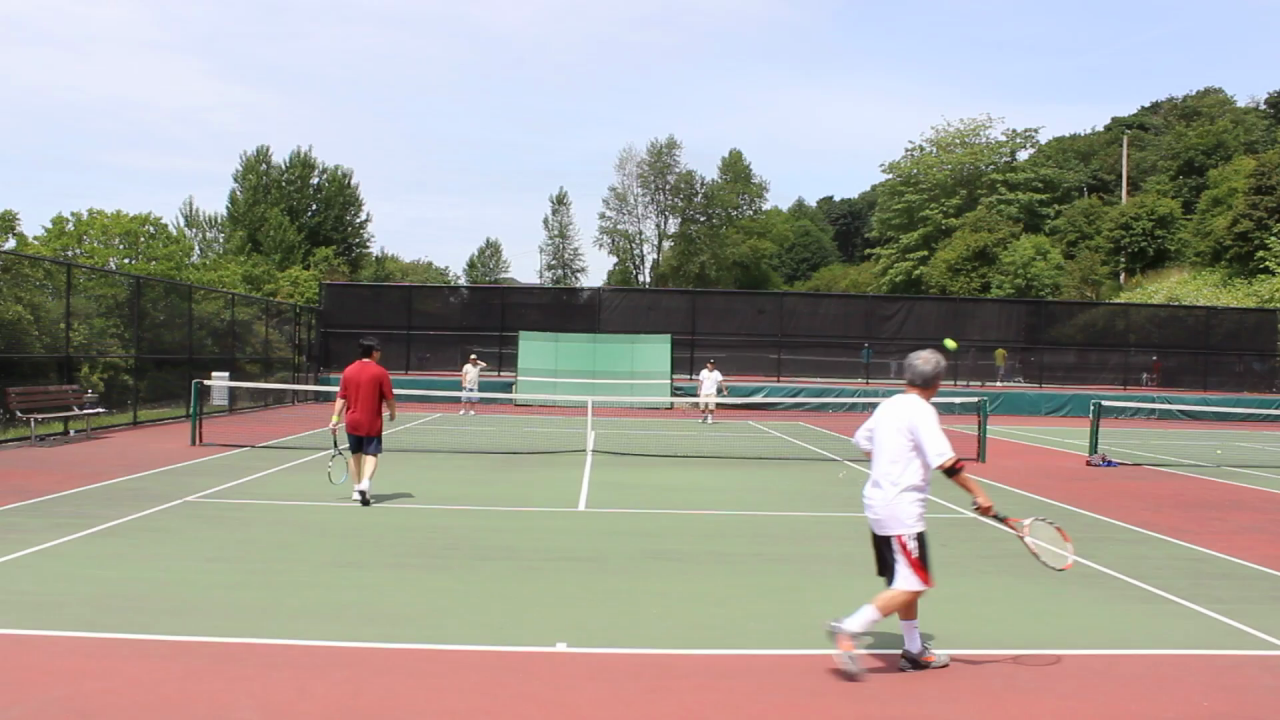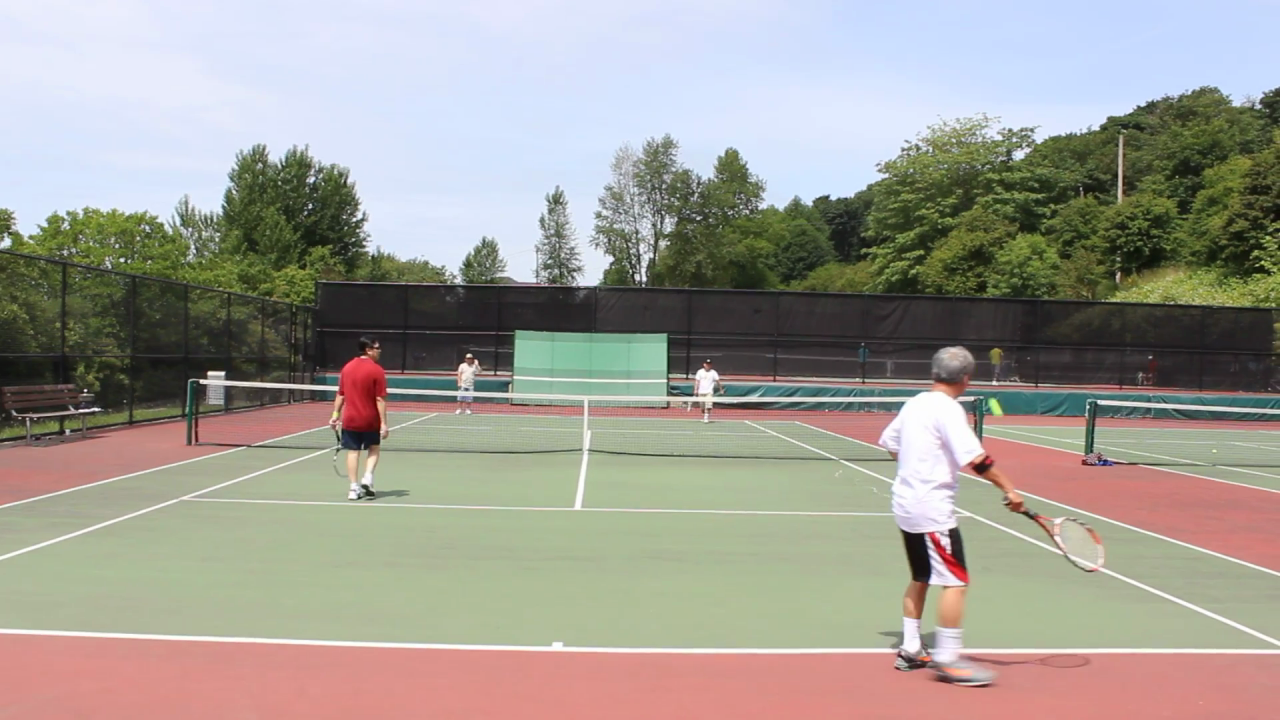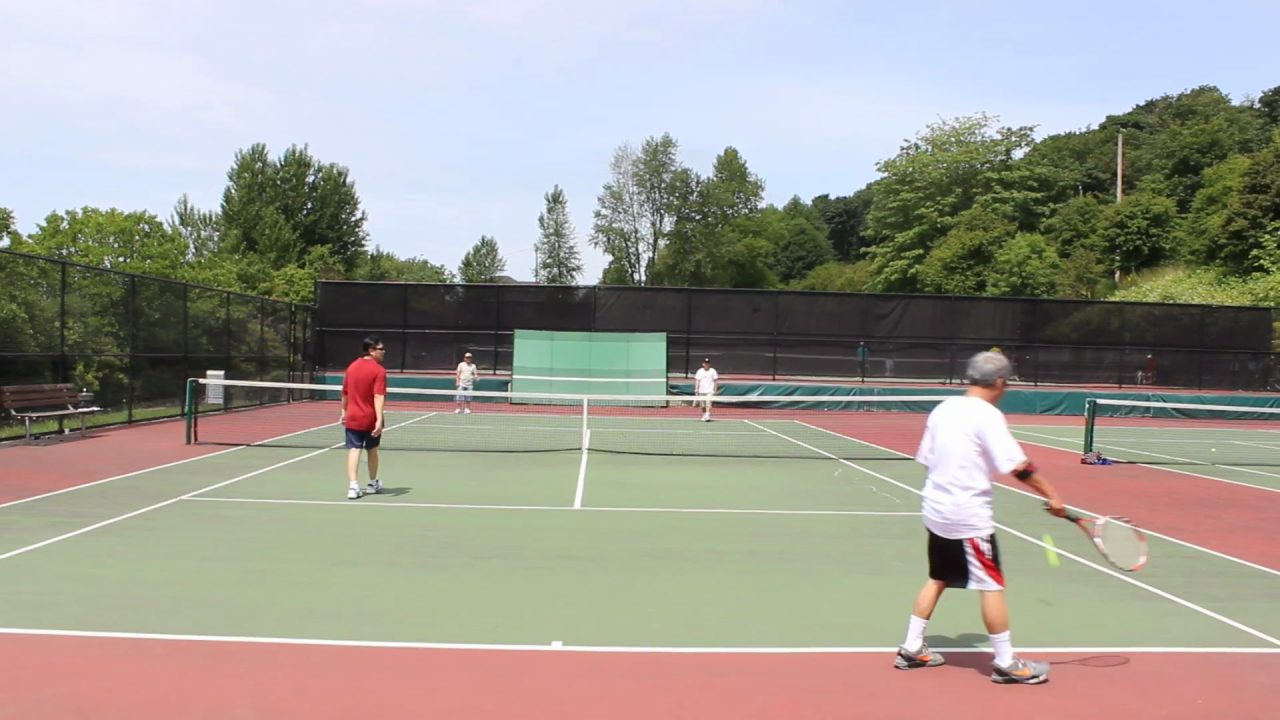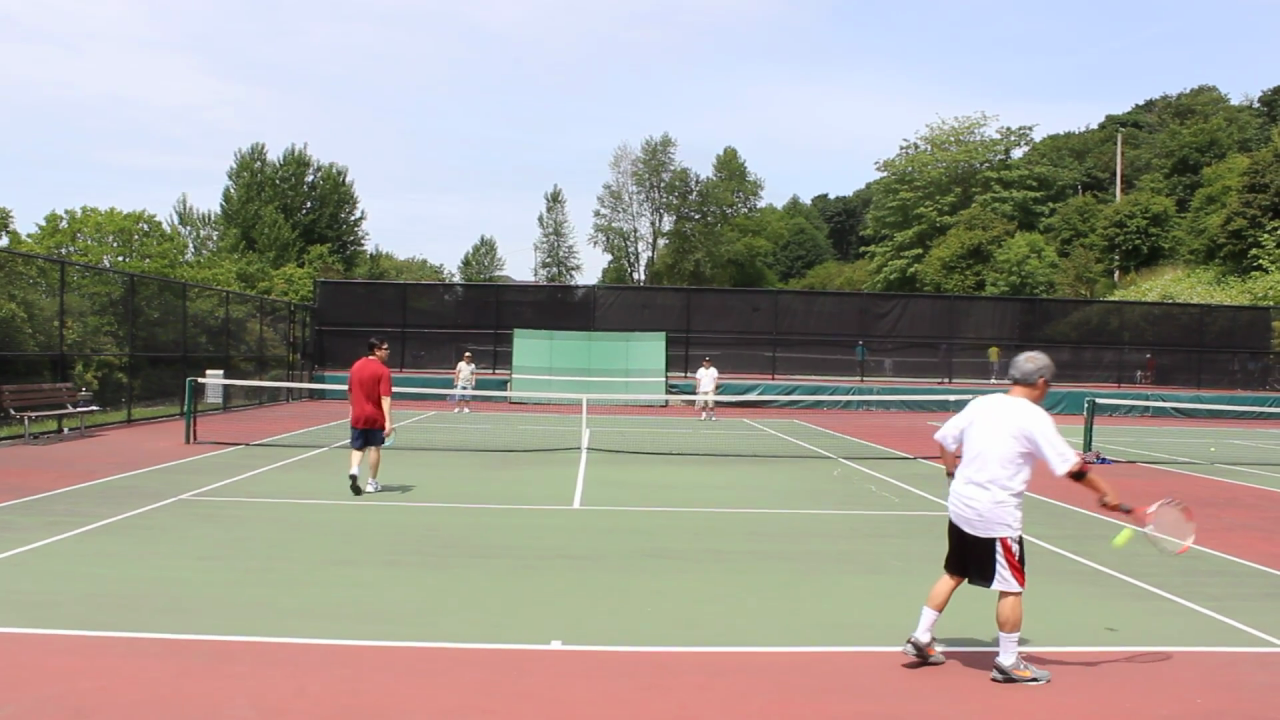
dt=0.2s
person 1, frame 1
left shoulder: (888, 406)
right shoulder: (922, 412)
left elbow: (863, 441)
right elbow: (946, 461)
right wrist: (976, 493)
left hip: (881, 505)
right hip: (899, 512)
left knee: (903, 581)
right knee: (912, 586)
left ankle: (913, 650)
right ankle: (849, 628)
person 1, frame 2
left shoulder: (914, 404)
right shoulder: (948, 409)
left elbow: (889, 442)
right elbow: (974, 457)
right wrist: (1008, 488)
left hip: (907, 504)
right hip: (931, 509)
left knee: (921, 579)
right knee: (954, 583)
left ankle: (911, 649)
right ankle: (948, 659)
person 1, frame 3
left shoulder: (943, 409)
right shoulder: (987, 416)
left elbow: (925, 459)
right elbow: (1016, 464)
right wrist: (1050, 494)
left hip: (936, 510)
right hip: (967, 516)
left knee: (938, 579)
right knee: (992, 586)
left ankle: (911, 649)
right ankle: (1006, 662)
person 1, frame 4
left shoulder: (980, 404)
right shoulder: (1034, 418)
left elbow: (943, 440)
right elbow: (1070, 464)
left wrist: (954, 476)
right wrist: (1104, 490)
left hip: (961, 505)
right hip: (996, 514)
left knee: (954, 575)
right knee: (1010, 588)
left ankle: (921, 639)
right ankle: (1008, 663)
